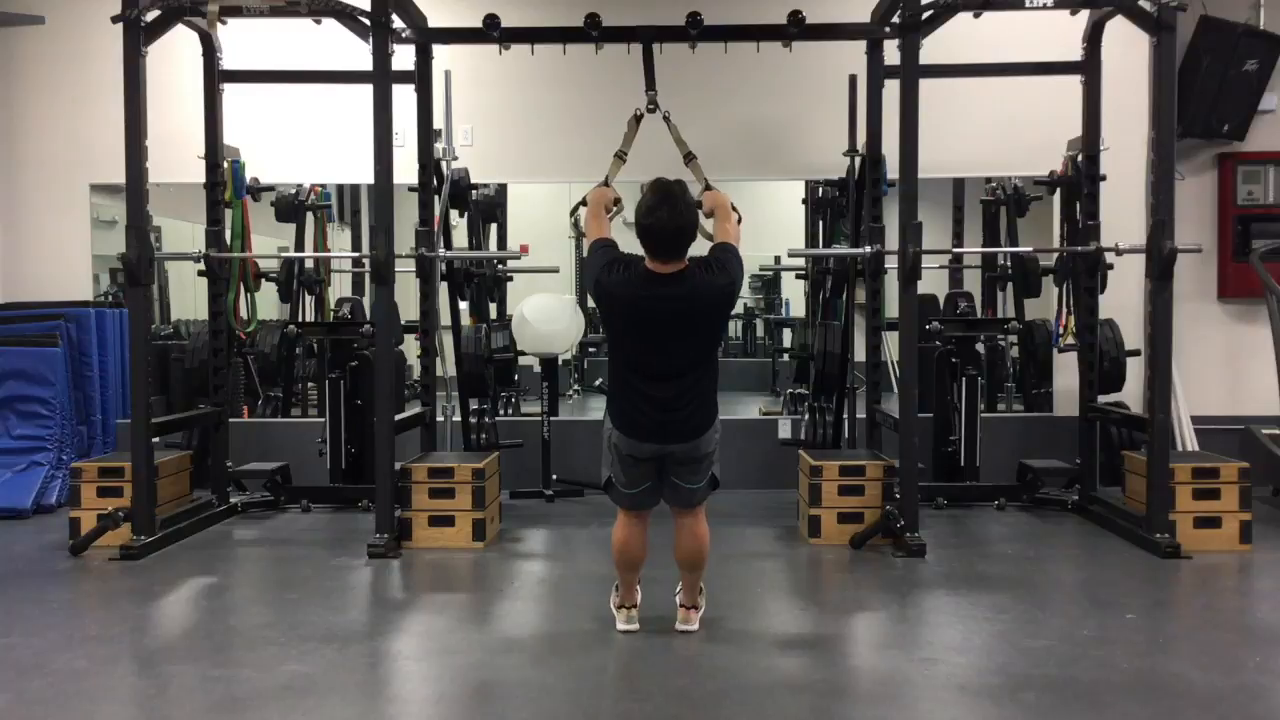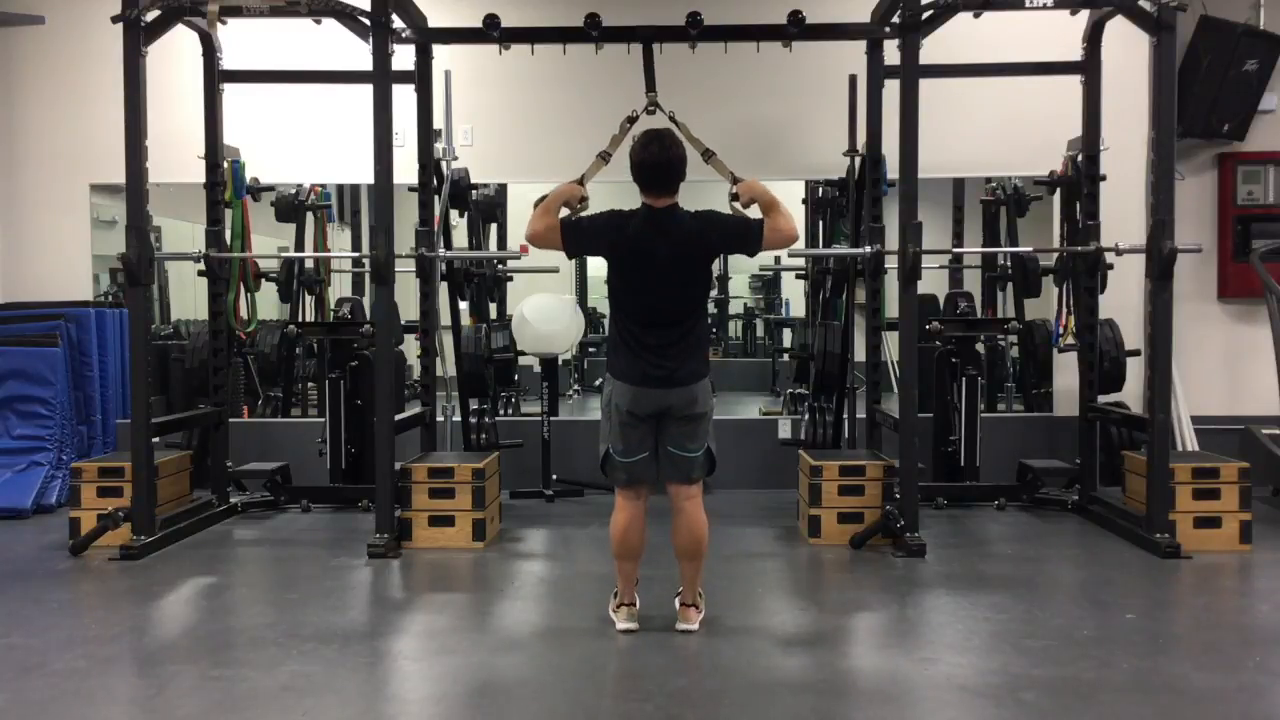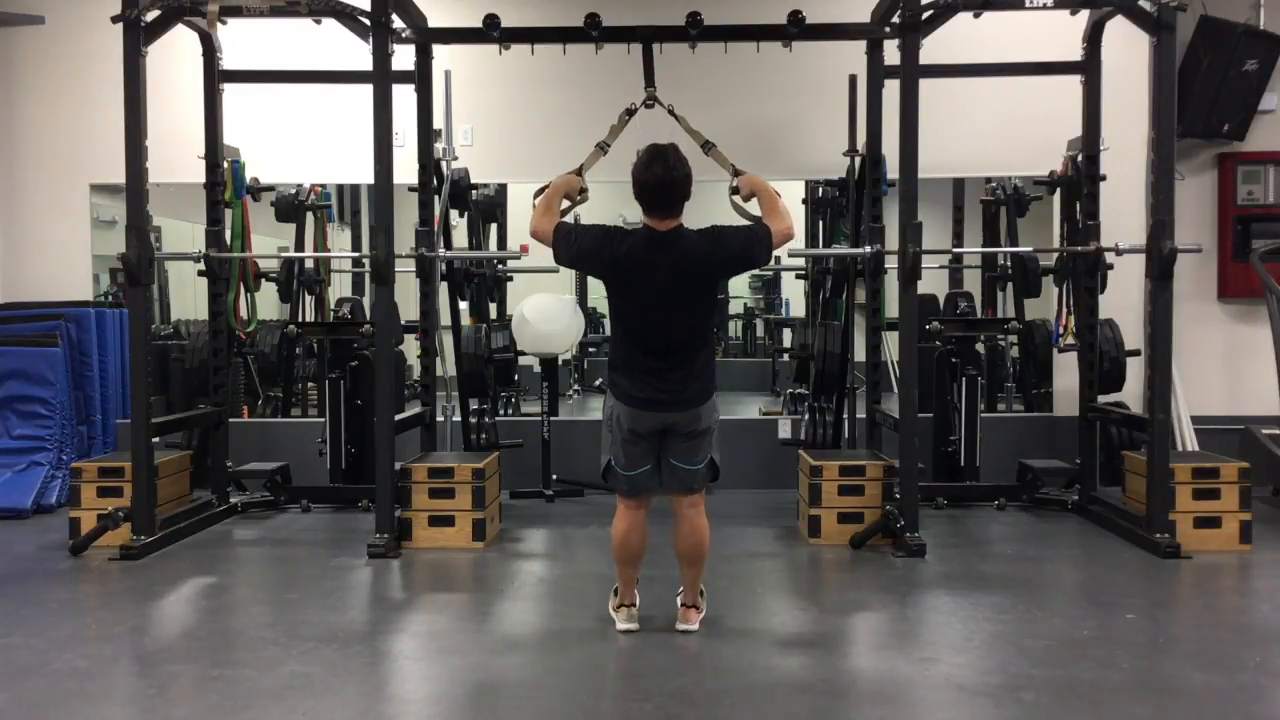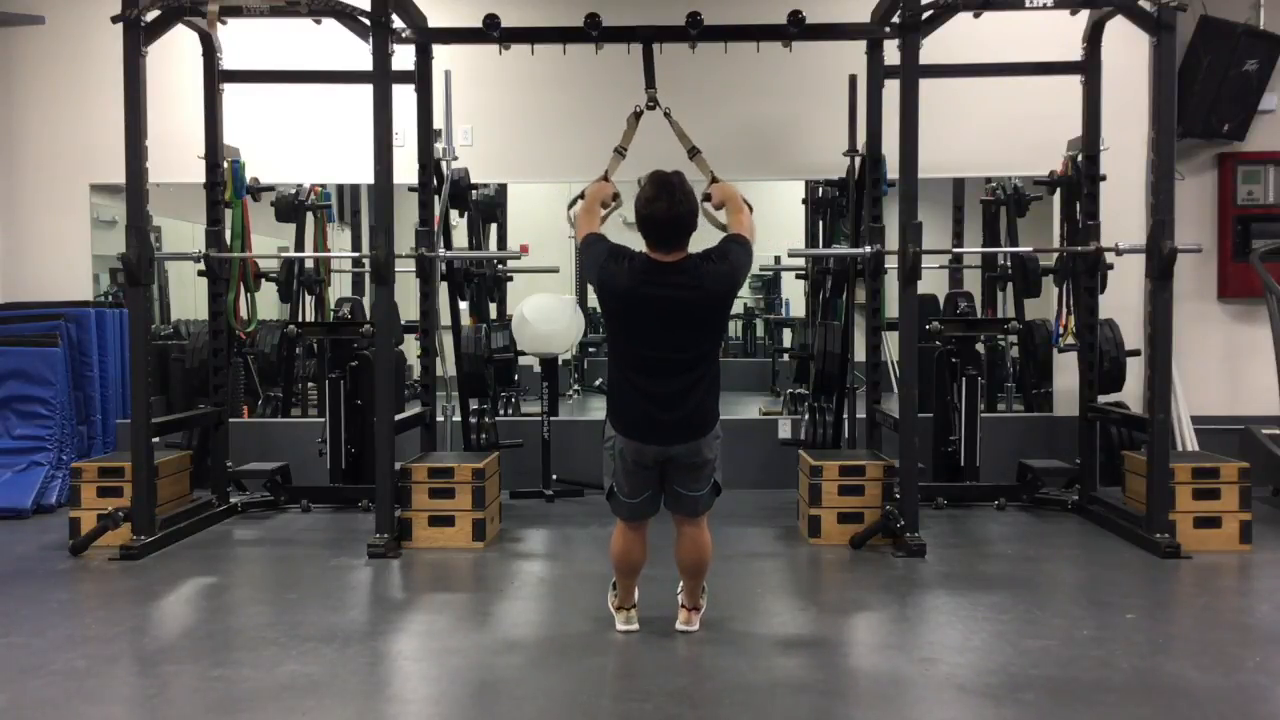
dt=1s
person 1, frame 1
left shoulder: (612, 283)
right shoulder: (717, 285)
left elbow: (595, 229)
right elbow: (727, 231)
left wrist: (599, 199)
right wrist: (719, 204)
left hip: (630, 426)
right hip: (695, 427)
left knee: (631, 514)
right knee: (690, 513)
left ankle: (627, 603)
right ankle: (690, 604)
person 1, frame 2
left shoulder: (615, 229)
right shoulder: (706, 229)
left elbow: (536, 231)
right elbow: (787, 231)
left wrist: (562, 194)
right wrist: (759, 191)
left hip: (628, 384)
right hip: (689, 385)
left knee: (629, 496)
right knee: (688, 495)
left ankle: (625, 602)
right ankle: (690, 603)
person 1, frame 3
left shoulder: (612, 249)
right shoulder: (713, 249)
left elbow: (541, 225)
right elbow: (782, 227)
left wrist: (561, 186)
right wrist: (760, 187)
left hip: (631, 400)
right hip: (693, 401)
left knee: (631, 504)
right knee: (690, 504)
left ankle: (626, 602)
right ankle: (691, 604)
person 1, frame 4
left shoulder: (614, 276)
right shoulder: (719, 277)
left elbow: (586, 227)
right elbow: (743, 228)
left wrist: (596, 194)
right wrist: (729, 196)
left hip: (631, 430)
right hip: (695, 430)
left knee: (630, 523)
right knee: (692, 522)
left ankle: (624, 605)
right ankle: (690, 606)
